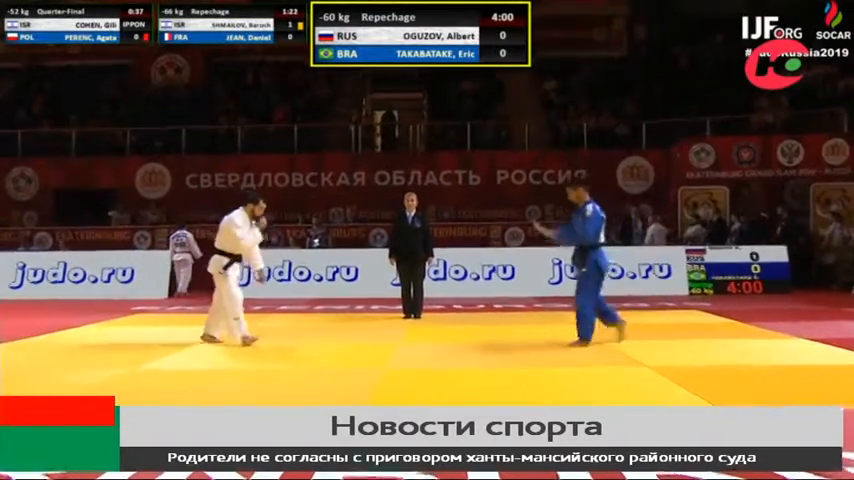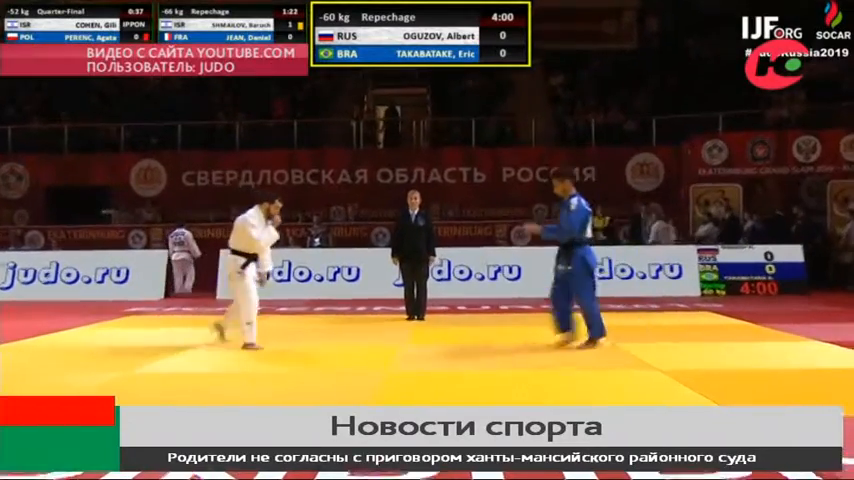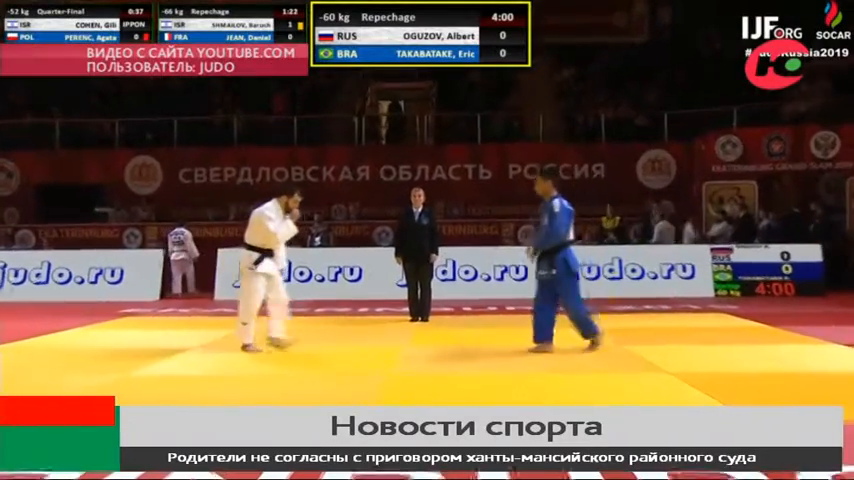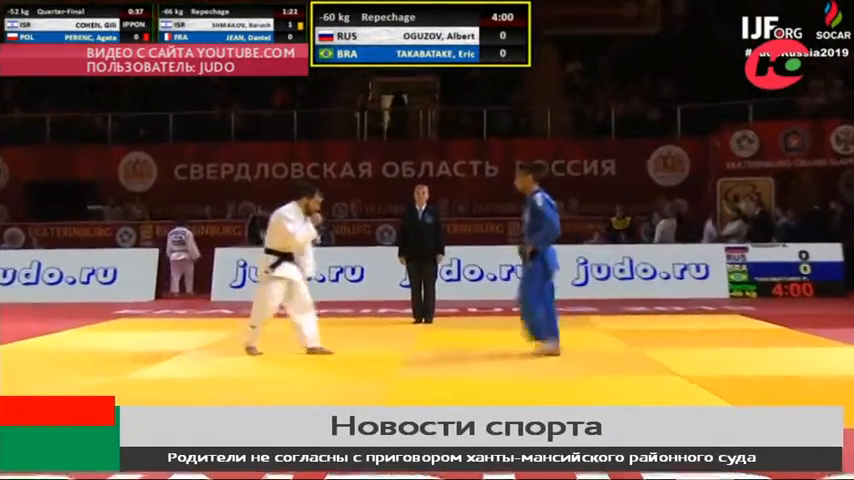
dt=0.2s
person 1, frame 1
left shoulder: (592, 211)
right shoulder: (580, 210)
left elbow: (582, 236)
right elbow: (572, 231)
left wrist: (556, 235)
right wrist: (551, 232)
left hip: (592, 260)
right hip: (584, 258)
left knee: (585, 299)
right knee: (593, 297)
left ankle: (585, 337)
right ankle: (617, 322)
person 1, frame 2
left shoulder: (578, 205)
right shoulder: (568, 203)
left elbow: (568, 230)
right elbow: (563, 229)
left wrist: (541, 230)
right wrist: (542, 230)
left hip: (578, 256)
right hip: (567, 257)
left knee: (585, 298)
right knee: (559, 296)
left ankle: (596, 337)
right ankle: (568, 332)
person 1, frame 3
left shoulder: (559, 206)
right shoulder: (548, 205)
left elbow: (557, 234)
left wrist: (536, 245)
right wrist: (538, 247)
left hip: (560, 260)
right hip: (549, 261)
left knee: (571, 302)
right knee: (543, 304)
left ankle: (593, 334)
right ankle: (544, 342)
person 1, frame 4
left shoulder: (540, 200)
right shoulder: (533, 199)
left elbow: (552, 228)
left wrist: (532, 244)
right wrist: (528, 245)
left hip: (540, 258)
right hip: (538, 257)
left knee: (530, 300)
right knee: (543, 302)
left ankle: (546, 340)
right ankle: (550, 342)
person 2, frame 1
left shoulder: (248, 220)
right shoulder: (233, 220)
left elbow: (252, 246)
right elbow: (244, 244)
left wrist: (258, 268)
right wrist: (258, 229)
left hip: (232, 265)
right hip: (223, 264)
left knee: (222, 301)
right knee: (234, 299)
person 2, frame 2
left shoulder: (262, 220)
right shoulder: (248, 219)
left elbow: (264, 246)
right elbow: (259, 244)
left wrist: (264, 271)
right wrist: (272, 227)
left hip: (249, 265)
right hip: (239, 265)
left knee: (248, 301)
right knee: (248, 303)
left ankle: (223, 325)
person 2, frame 3
left shoulder: (281, 214)
right shoulder: (265, 212)
right elbow: (277, 237)
left wrist: (279, 266)
right wrist: (291, 221)
left hip: (268, 262)
right hip: (254, 261)
left knee: (280, 299)
right knee: (251, 303)
left ankle: (275, 337)
right ankle: (246, 342)
person 2, frame 4
left shoulder: (303, 217)
right shoulder: (284, 214)
left elbow: (305, 247)
right elbow: (296, 240)
left wrist: (307, 274)
right wrist: (311, 225)
left hip: (291, 266)
right hip: (274, 266)
left knee: (305, 305)
right knee: (265, 307)
left ankle: (313, 345)
right ankle: (251, 343)
person 3, frame 1
left shoulder: (421, 218)
right shoulder: (399, 219)
left elbow: (428, 237)
right elbow: (393, 237)
left wrist: (429, 254)
right wrist: (392, 255)
left hip: (418, 256)
right hip: (402, 257)
left knee: (417, 284)
right knee: (405, 285)
left ankle: (417, 312)
right ankle: (407, 312)
person 3, frame 2
left shoulder: (425, 216)
right shoulder: (402, 217)
left elbow: (431, 236)
right elbow: (396, 236)
left wrist: (432, 253)
right wrist: (394, 254)
left hip: (422, 256)
right hip: (405, 256)
left knee: (421, 285)
right knee: (408, 285)
left ankle: (420, 313)
right ankle: (410, 313)
person 3, frame 3
left shoulder: (429, 215)
right shoulder: (405, 215)
left elbow: (435, 235)
right elbow: (399, 235)
left wrist: (434, 251)
right wrist: (398, 253)
left hip: (425, 256)
right hip: (409, 256)
left knee: (425, 285)
right knee: (412, 286)
left ankle: (424, 314)
right ankle: (414, 314)
person 3, frame 4
left shoulder: (433, 212)
right shoulder: (408, 213)
left elbow: (439, 233)
right elbow: (403, 234)
left wrist: (440, 251)
right wrist: (401, 253)
left hip: (429, 255)
right hip: (412, 255)
left knee: (429, 286)
right knee: (415, 287)
left ankle: (428, 316)
right ankle: (418, 316)
